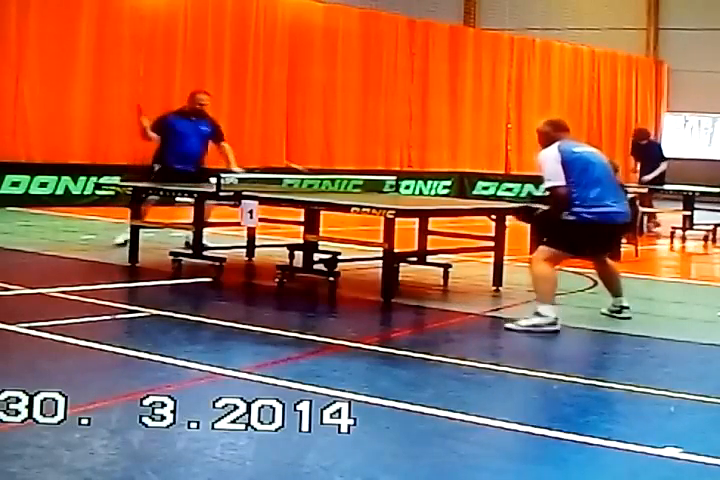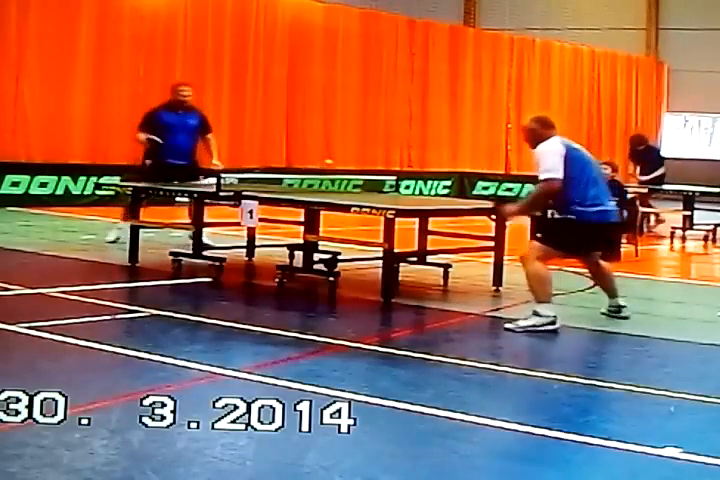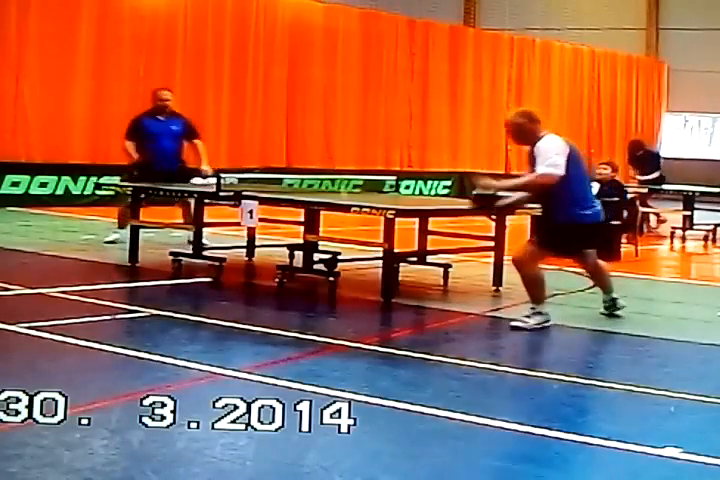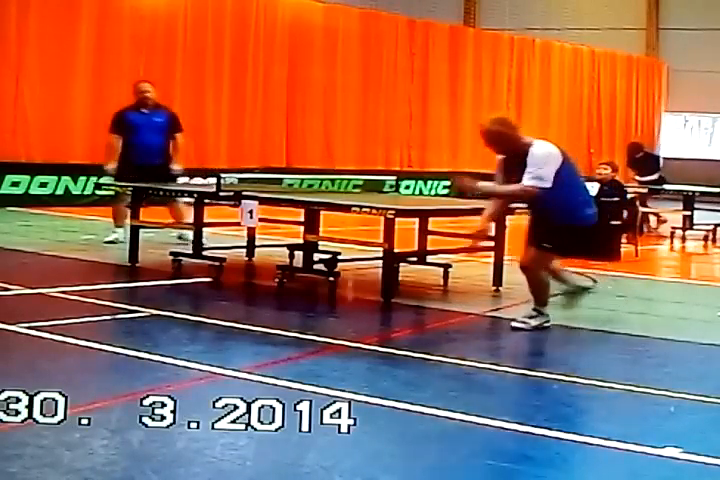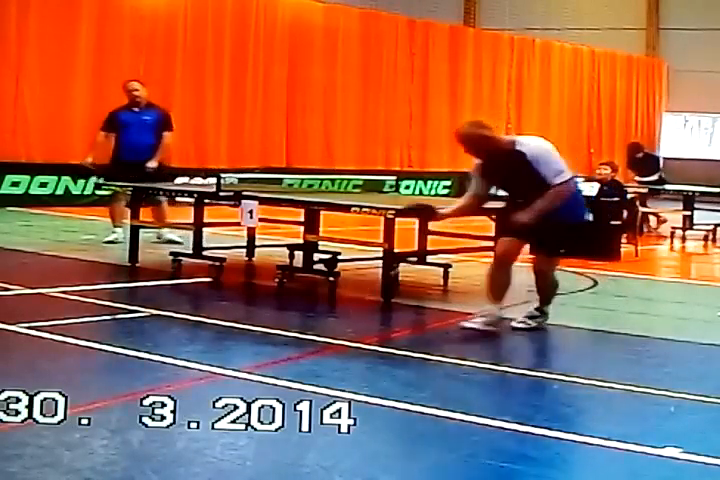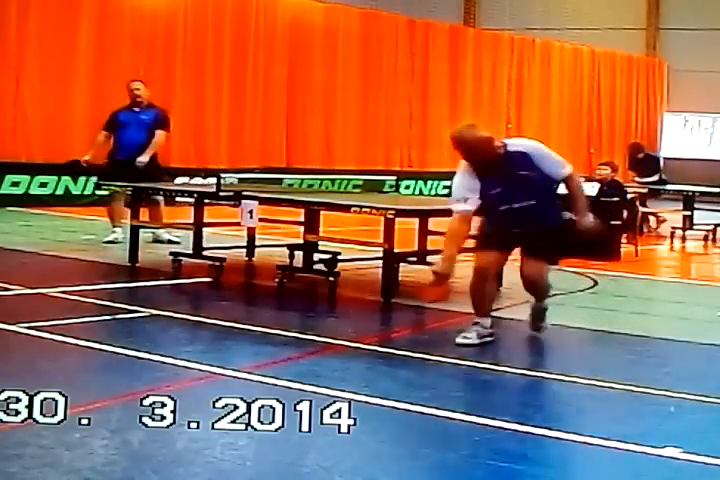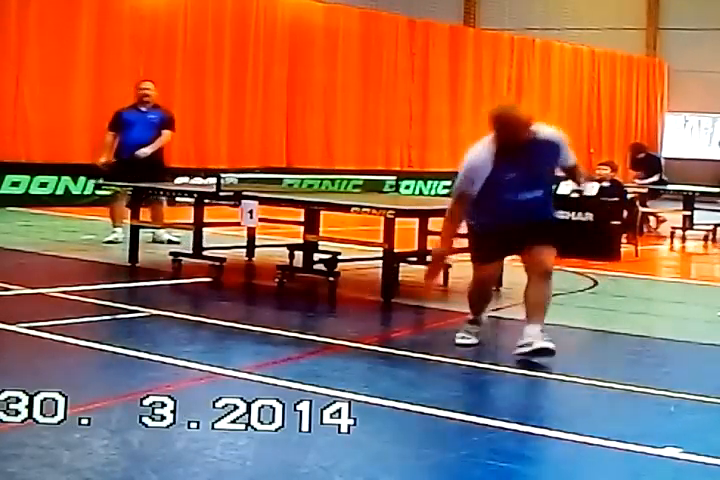
dt=0.2s
person 1, frame 1
left shoulder: (550, 153)
right shoulder: (592, 152)
left elbow: (560, 193)
left wrist: (549, 218)
right wrist: (554, 216)
left hip: (588, 217)
right hip: (618, 215)
left knee: (541, 259)
right knee: (600, 257)
left ankle: (546, 315)
right ankle: (619, 305)
person 1, frame 2
left shoulder: (547, 148)
right shoulder: (573, 150)
left elbow: (552, 186)
left wrist: (521, 208)
right wrist: (531, 207)
left hip: (582, 216)
right hip: (605, 214)
left knee: (533, 256)
right knee: (592, 259)
left ankle: (546, 315)
right ankle: (617, 305)
person 1, frame 3
left shoulder: (550, 145)
right shoulder: (538, 150)
left elbow: (548, 180)
right elbow: (537, 189)
left wrist: (501, 185)
right wrist: (507, 202)
left hip: (573, 218)
right hip: (584, 215)
left knee: (523, 258)
right knee: (588, 259)
left ankle: (540, 313)
right ankle: (611, 300)
person 1, frame 4
left shoulder: (542, 152)
right shoulder: (507, 161)
left elbow: (529, 191)
right elbow: (502, 195)
left wrist: (480, 187)
right wrist: (485, 222)
left hip: (574, 218)
right hip: (546, 215)
left knee: (530, 263)
right knee: (535, 262)
left ankle: (540, 312)
right ankle: (574, 287)
person 1, frame 5
left shoulder: (534, 149)
right shoulder: (483, 165)
left elbow: (564, 187)
right elbow: (474, 198)
left wrist: (531, 214)
right wrist: (447, 212)
left hip: (562, 215)
right hip: (521, 211)
left knee: (543, 268)
right knee: (503, 254)
left ankle: (542, 311)
right ankle: (492, 314)
person 1, frame 6
left shoulder: (528, 150)
right shoulder: (467, 173)
left elbow: (570, 178)
right elbow: (461, 217)
left wrist: (582, 214)
right wrist: (446, 260)
left hip: (544, 222)
right hip: (498, 224)
left knee: (534, 276)
right knee: (484, 267)
left ankle: (540, 305)
right ankle: (482, 324)
person 1, frame 7
left shoulder: (551, 139)
right shoulder: (480, 157)
left elbow: (570, 167)
right elbow: (461, 201)
right wrist: (443, 247)
left hip: (537, 219)
right hip: (491, 223)
left knee: (543, 269)
right knee: (485, 277)
left ankle: (532, 337)
right ankle: (475, 321)
person 2, frame 1
left shoulder: (210, 124)
right shoulder: (170, 119)
left elbow: (222, 145)
right elbow: (153, 137)
left wrist: (232, 165)
right wrist: (146, 130)
left hip: (195, 171)
right hip: (166, 168)
right knee: (148, 199)
right ankle: (131, 233)
person 2, frame 2
left shoulder: (198, 115)
right shoulder: (157, 113)
left elbow: (208, 136)
right elbow: (140, 134)
left wrist: (214, 158)
right wrist: (145, 140)
left hip: (187, 165)
right hip: (158, 163)
right ankle: (121, 228)
person 2, frame 3
left shoulder: (182, 121)
right shoulder: (140, 121)
left elbow: (196, 143)
right elbow: (129, 143)
left wrist: (204, 164)
right wrist: (135, 157)
left hip: (175, 171)
right hip: (145, 170)
left knee: (187, 201)
right ankle: (120, 232)
person 2, frame 4
left shoulder: (167, 114)
right shoulder: (124, 114)
left elbow: (177, 138)
right elbow: (115, 138)
left wrist: (176, 162)
right wrist: (112, 161)
left hip: (161, 166)
right hip: (131, 165)
left knee: (174, 197)
right knee: (121, 196)
left ankle: (184, 231)
right ankle: (119, 231)
person 2, frame 5
left shoulder: (160, 113)
right shoulder: (117, 114)
left elbow: (166, 138)
right elbow: (104, 135)
left wrist: (155, 160)
right wrist: (91, 156)
left hip: (149, 165)
right hip: (122, 163)
left knee: (158, 198)
right knee: (117, 196)
left ankle: (163, 231)
right ankle: (118, 232)
person 2, frame 6
left shoulder: (158, 114)
right shoulder: (118, 114)
left elbow: (160, 136)
right elbow: (105, 135)
left wrist: (146, 155)
right wrist: (90, 154)
left hip: (146, 164)
right hip: (118, 163)
left knee: (154, 198)
right knee: (116, 196)
left ankle: (159, 232)
right ankle: (117, 231)
person 2, frame 7
left shoulder: (164, 115)
right shoulder: (123, 113)
left elbow: (166, 135)
right elbow: (111, 135)
left wrist: (150, 149)
right wrist: (105, 156)
left hip: (151, 163)
right hip: (123, 162)
left knee: (157, 197)
right knee: (119, 195)
left ankle: (159, 232)
right ankle: (117, 231)
